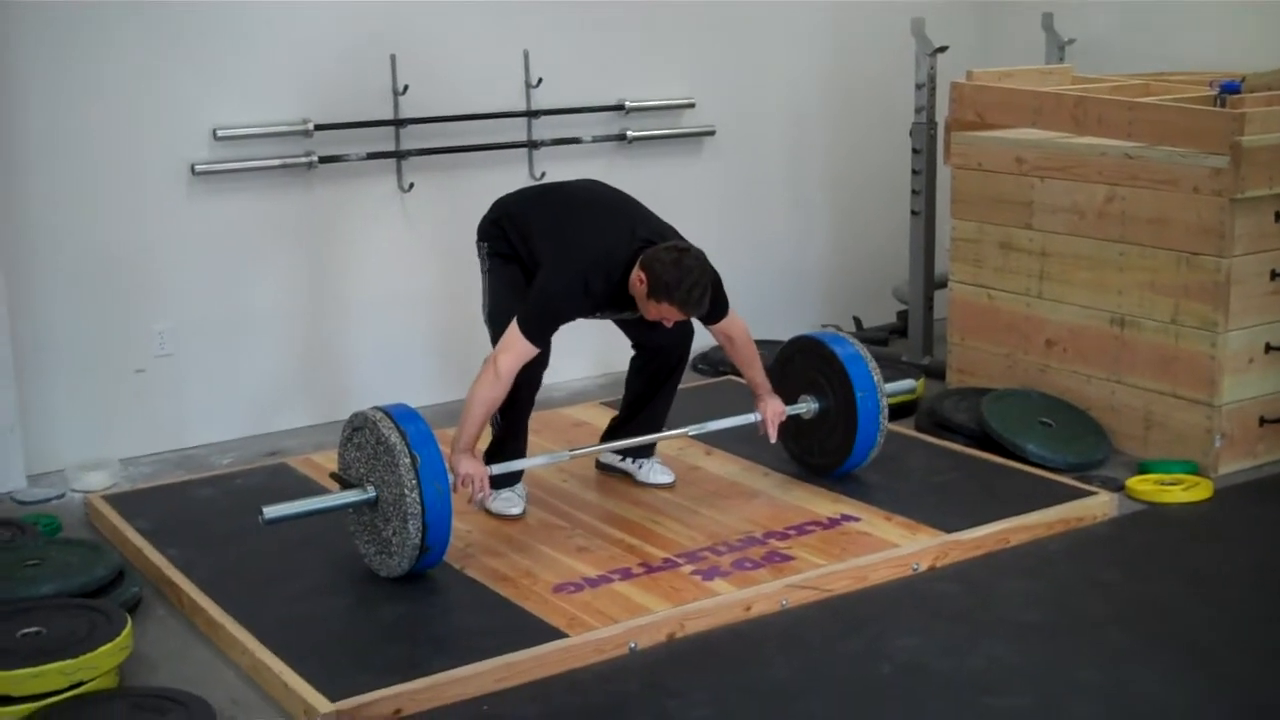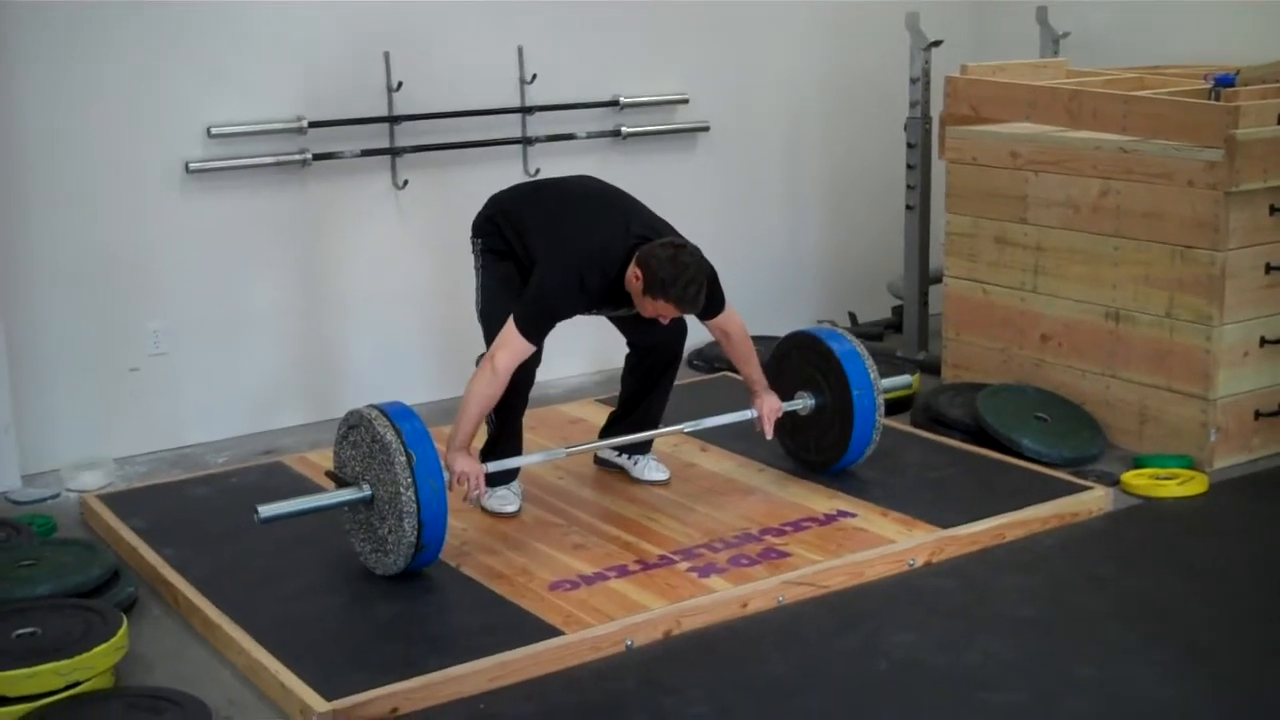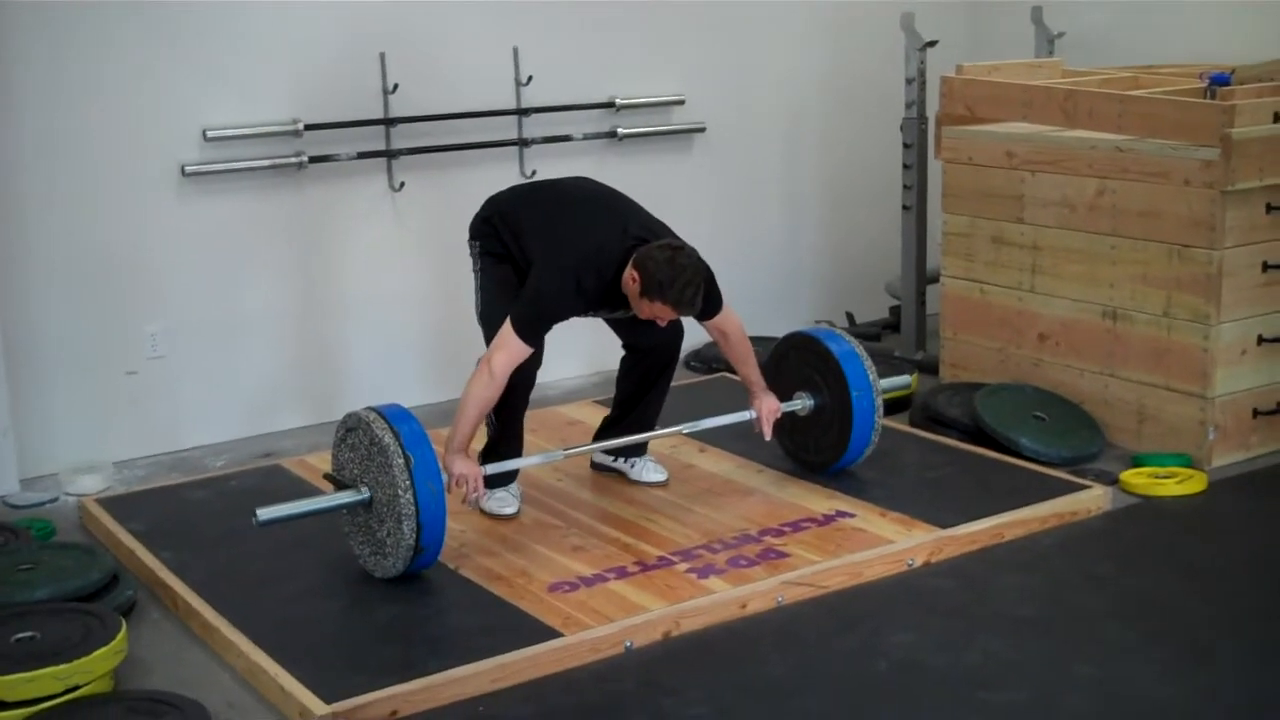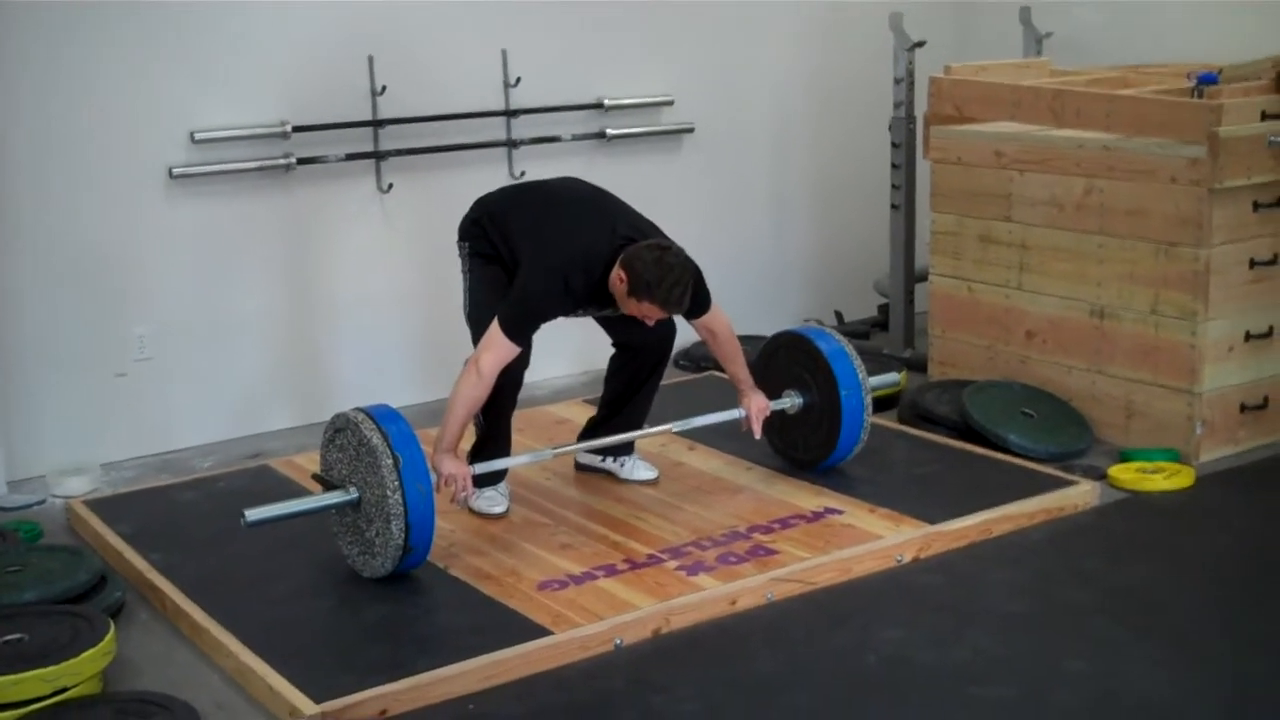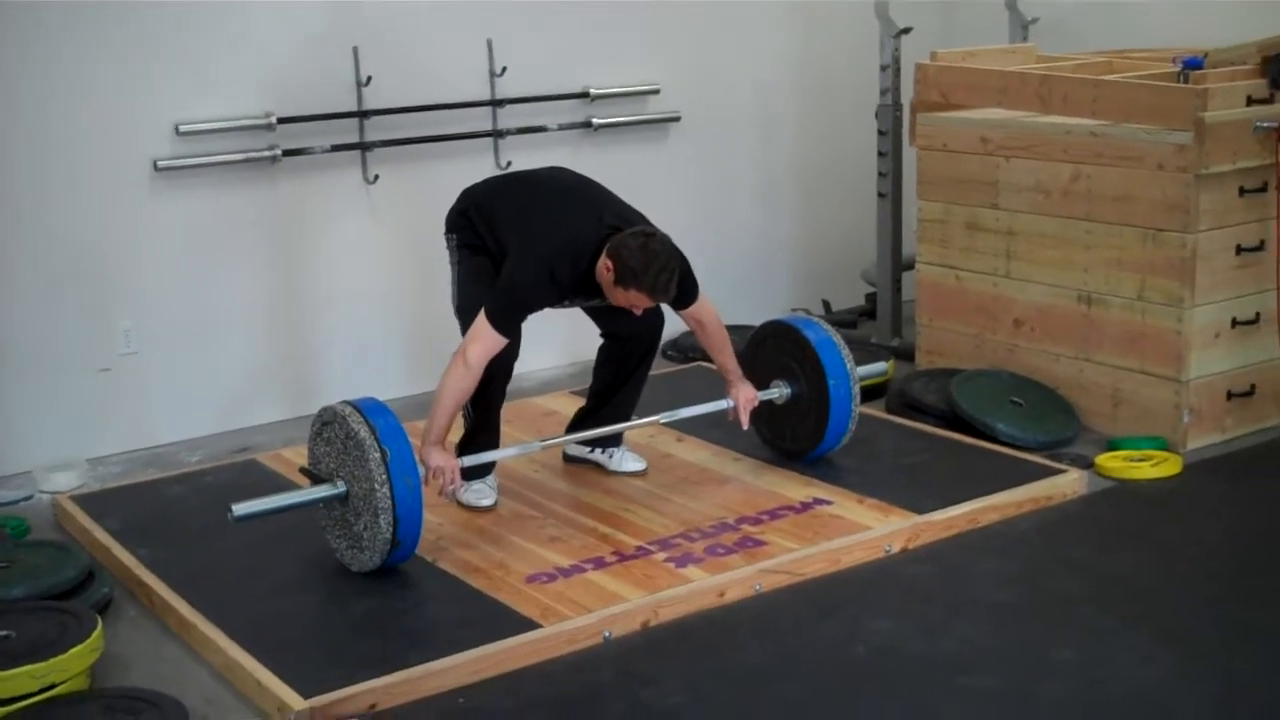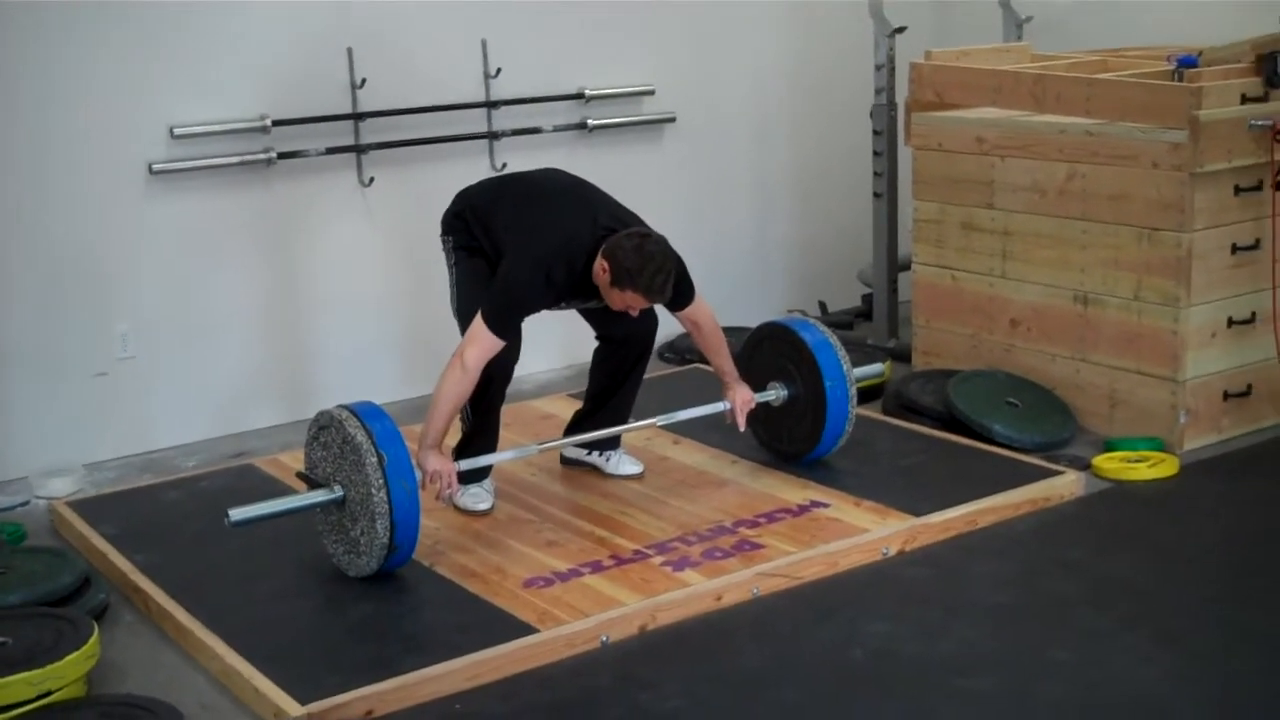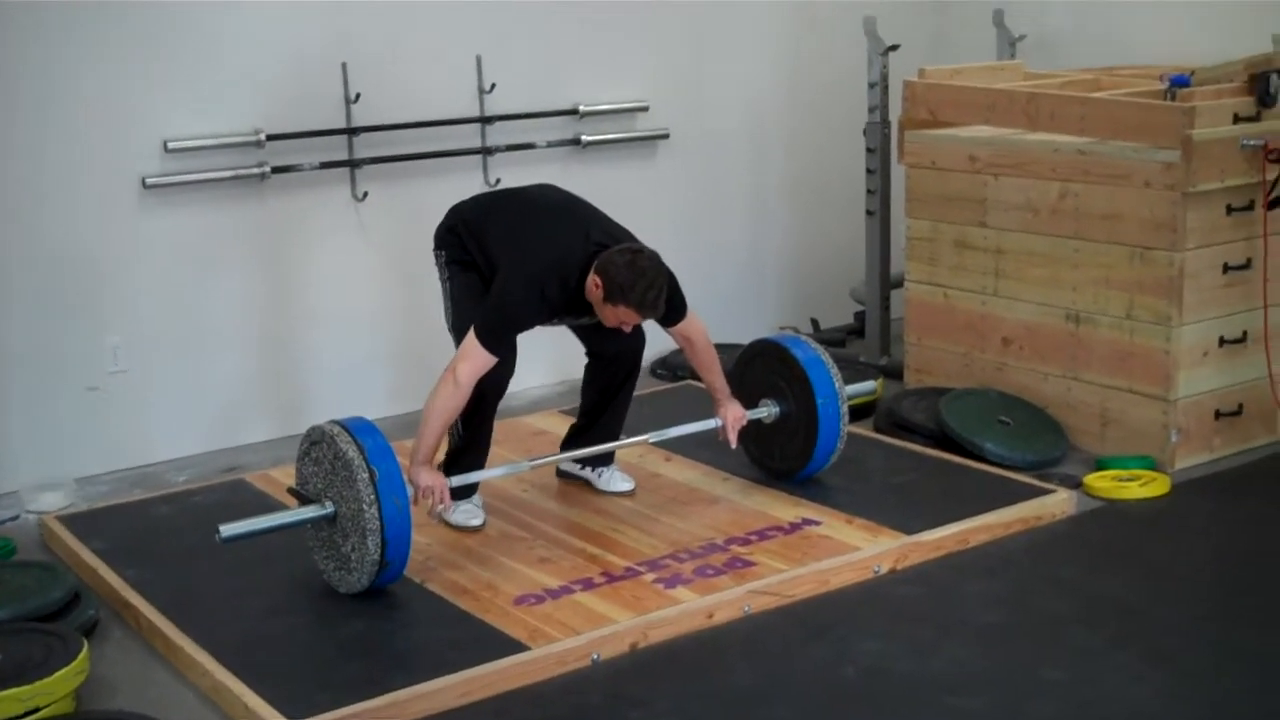
dt=0.1s
person 1, frame 1
left shoulder: (685, 271)
right shoulder: (579, 279)
left elbow: (731, 331)
right elbow: (503, 363)
left wrist: (763, 394)
right wrist: (462, 454)
left knee: (673, 340)
right knee: (525, 359)
left ankle: (627, 448)
right ankle: (501, 476)
person 1, frame 2
left shoulder: (682, 268)
right shoulder: (574, 275)
left elbow: (727, 327)
right elbow: (500, 361)
left wrist: (760, 390)
right wrist: (458, 452)
left knee: (666, 338)
right knee: (519, 356)
left ankle: (624, 444)
right ankle: (497, 475)
person 1, frame 3
left shoulder: (679, 268)
right shoulder: (572, 278)
left elbow: (725, 327)
right elbow: (497, 365)
left wrist: (758, 391)
right wrist: (456, 454)
left knee: (662, 340)
right knee: (519, 358)
left ankle: (618, 447)
right ankle: (497, 476)
person 1, frame 4
left shoulder: (668, 268)
right shoulder: (559, 277)
left elbow: (713, 326)
right elbow: (485, 364)
left wrist: (747, 389)
right wrist: (444, 453)
right hip: (490, 239)
left knee: (656, 338)
right knee: (507, 359)
left ankle: (606, 447)
right ankle: (485, 475)
person 1, frame 5
left shoulder: (655, 258)
right shoulder: (545, 268)
left elbow: (702, 316)
right elbow: (472, 356)
left wrist: (735, 380)
right wrist: (432, 445)
left knee: (644, 327)
right knee: (497, 349)
left ankle: (594, 438)
right ankle: (473, 467)
person 1, frame 6
left shoulder: (652, 260)
right shoulder: (541, 269)
left elbow: (697, 318)
right elbow: (469, 359)
left wrist: (731, 382)
right wrist: (430, 449)
right hip: (473, 232)
left knee: (637, 330)
right knee: (497, 351)
left ankle: (591, 441)
right ankle: (470, 472)
person 1, frame 7
left shoulder: (644, 275)
right shoulder: (535, 285)
left elbow: (690, 334)
right elbow: (462, 374)
left wrist: (723, 399)
right wrist: (420, 465)
right hip: (466, 246)
left knee: (624, 347)
right knee: (493, 364)
left ankle: (587, 456)
right ankle: (455, 485)
